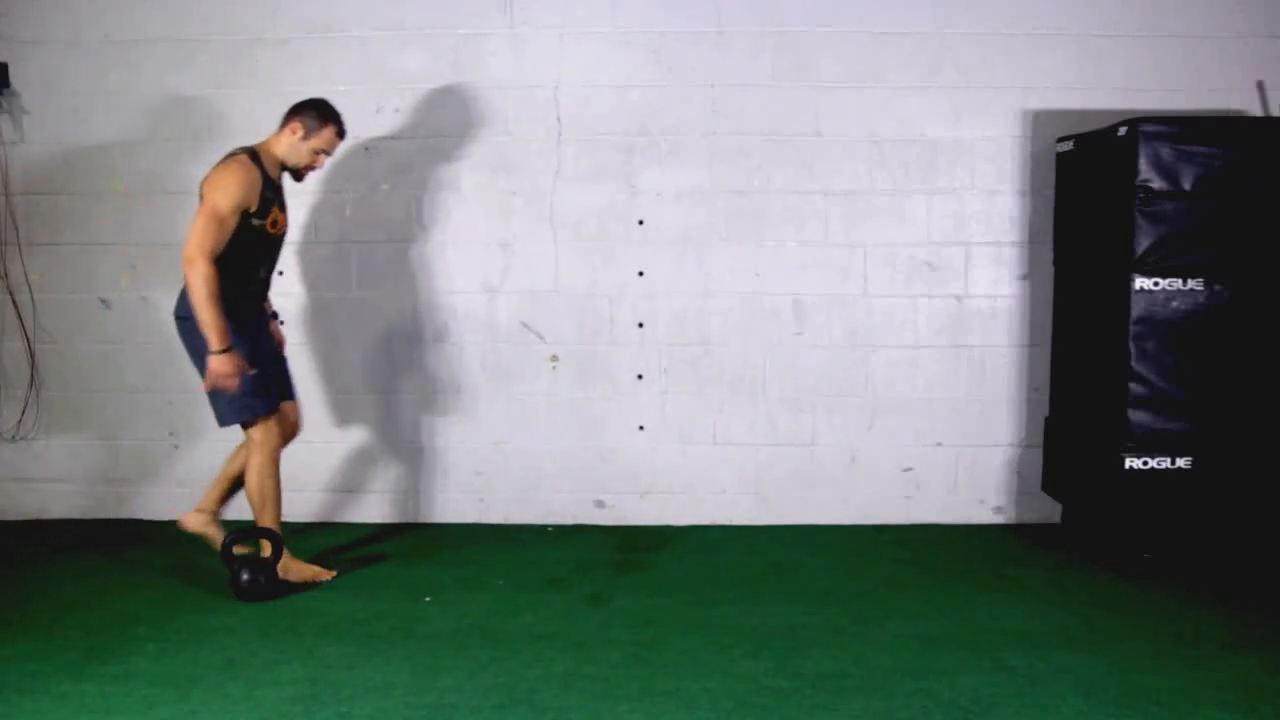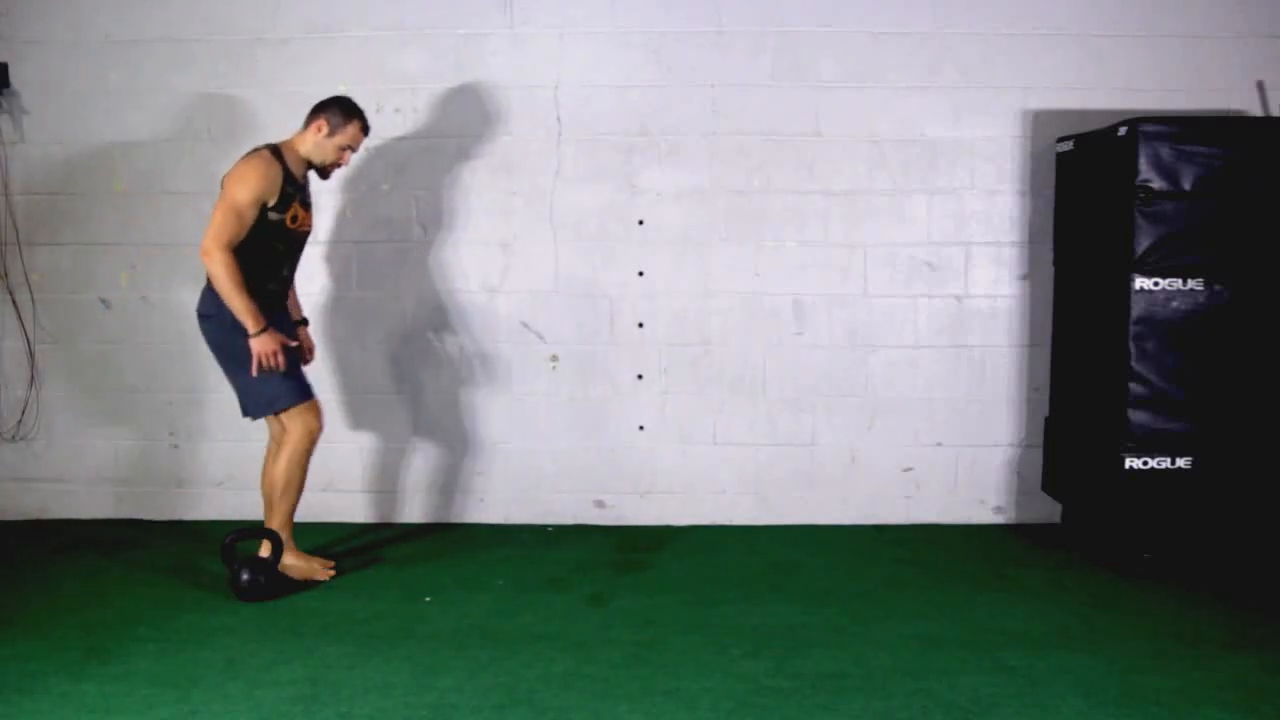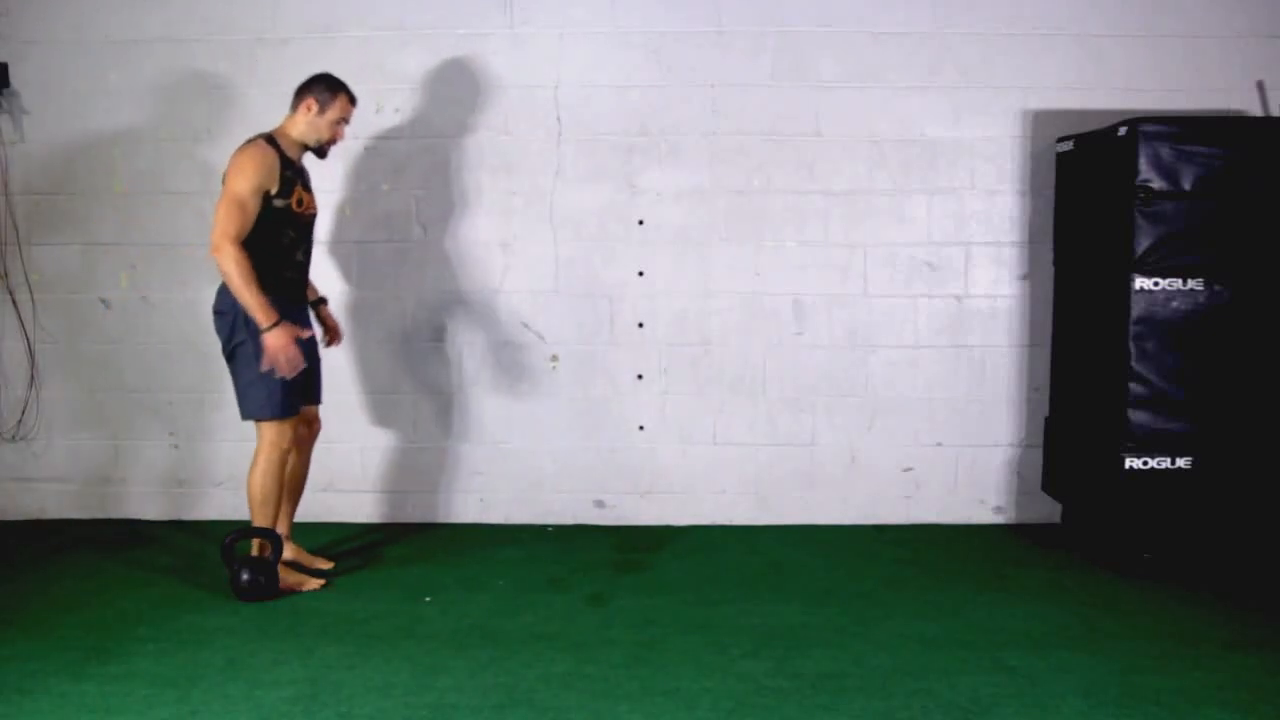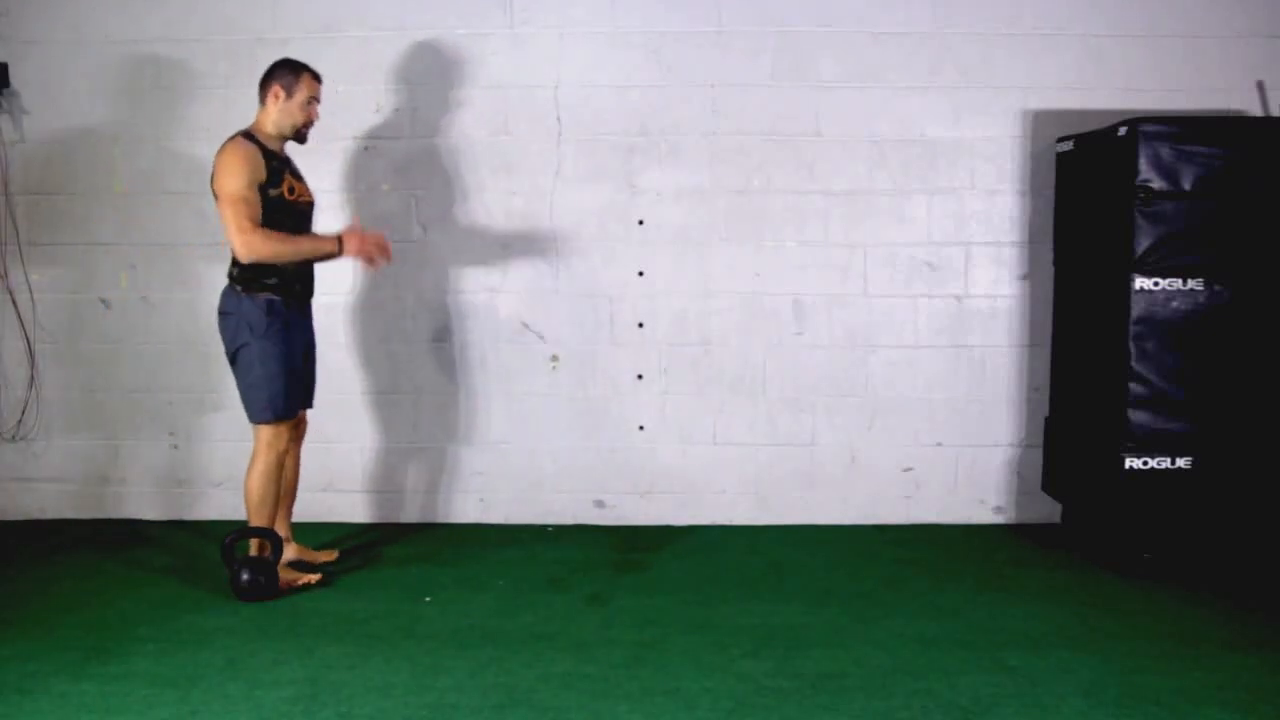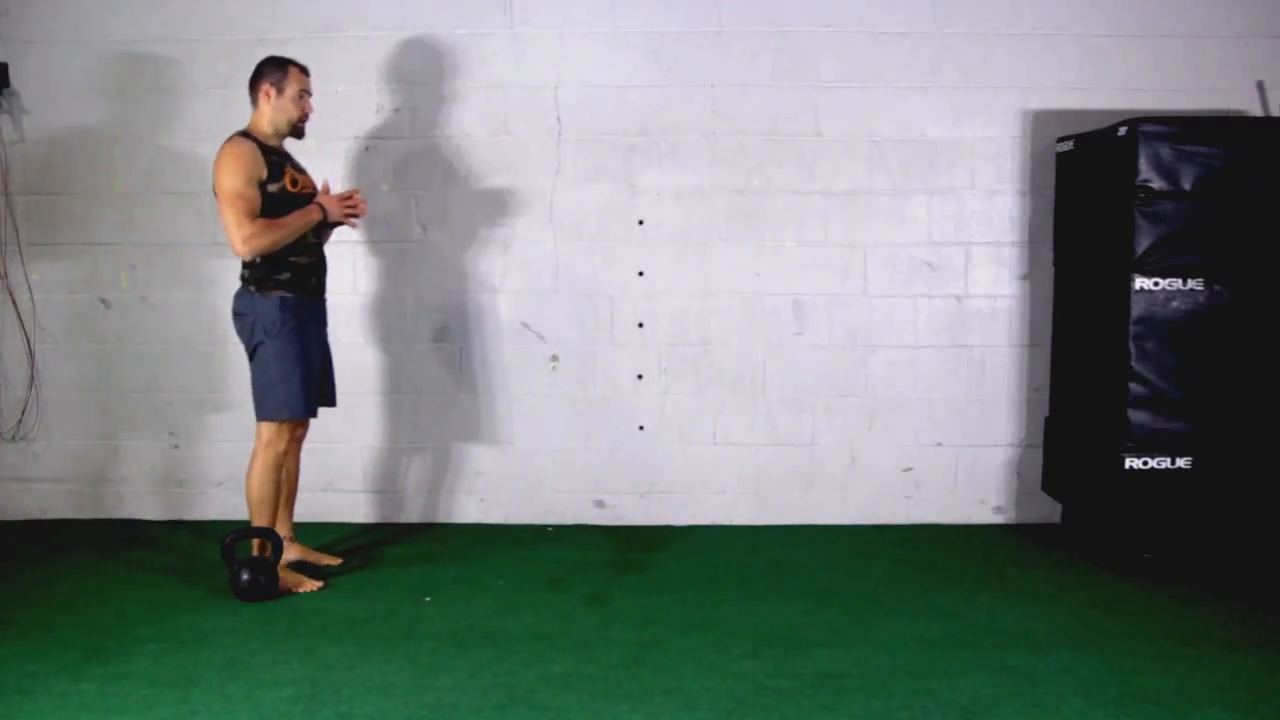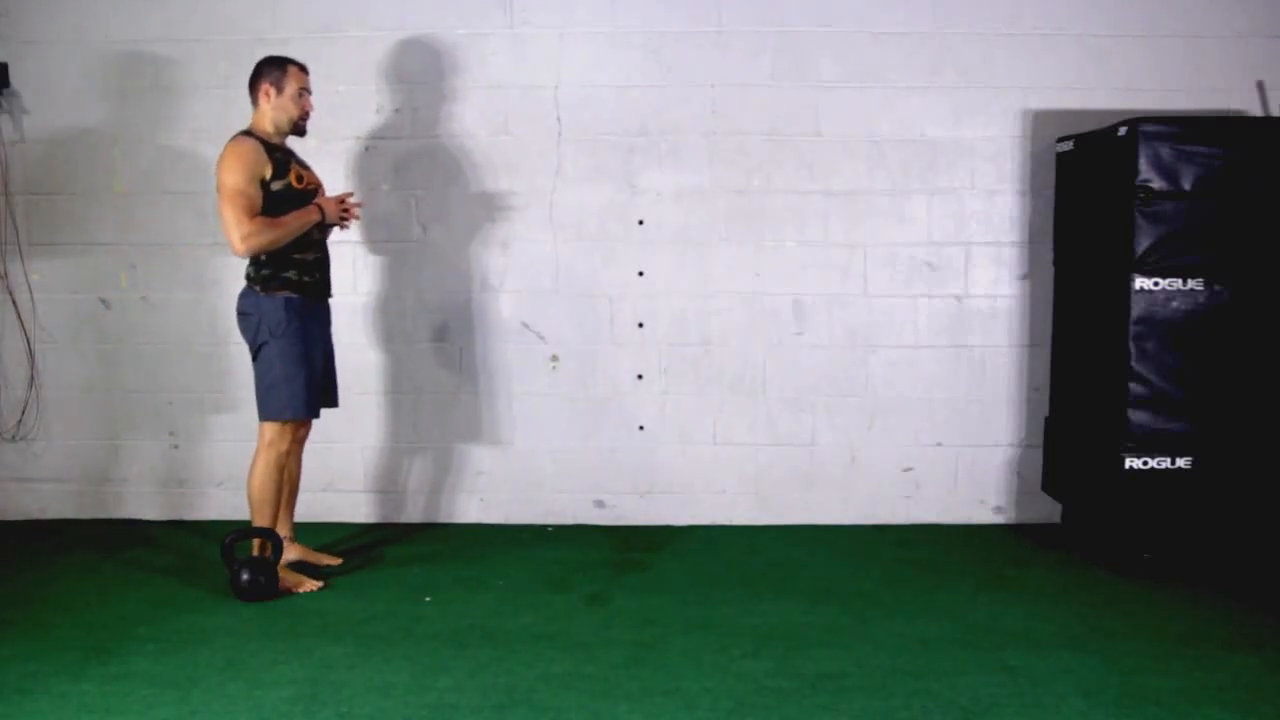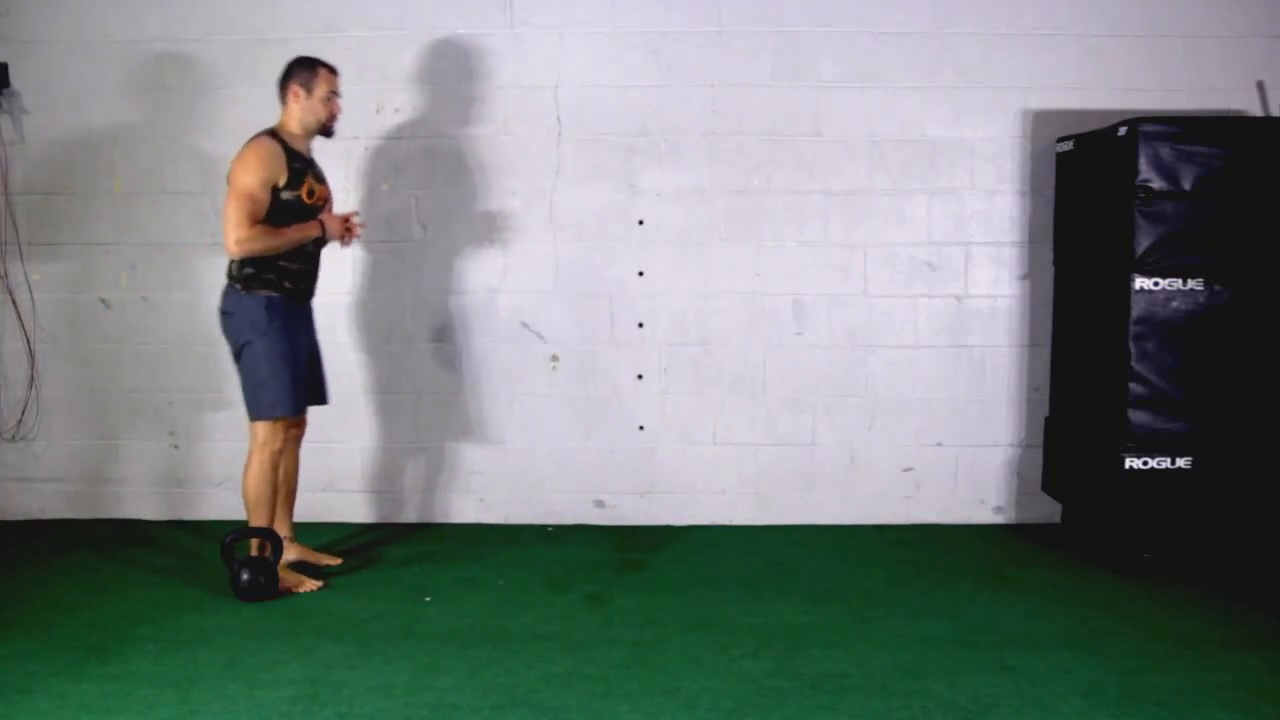
dt=0.3s
person 1, frame 1
left shoulder: (272, 180)
right shoulder: (239, 174)
right elbow: (197, 259)
left wrist: (267, 316)
right wrist: (218, 346)
left hip: (244, 316)
right hip: (216, 320)
left knee: (285, 423)
right knee: (264, 432)
left ankle: (206, 511)
right ankle: (276, 556)
person 1, frame 2
left shoulder: (300, 181)
right shoulder: (261, 169)
right elbow: (214, 249)
left wrist: (298, 323)
right wrist: (257, 329)
left hip: (268, 315)
right hip: (236, 316)
left knee: (286, 431)
right knee: (304, 421)
left ankle: (280, 545)
right ankle: (278, 545)
person 1, frame 3
left shoulder: (297, 167)
right shoulder: (258, 159)
right elbow: (225, 246)
left wrist: (318, 305)
right wrist: (271, 325)
left hip: (287, 312)
right hip: (254, 316)
left knee: (305, 426)
right knee: (277, 435)
left ankle: (283, 542)
right ankle: (258, 560)
person 1, frame 4
left shoulder: (281, 160)
right shoulder: (240, 154)
right elbow: (248, 243)
left wrist: (345, 244)
right wrist: (338, 244)
left hip: (290, 309)
right hip: (257, 311)
left knee: (293, 431)
right knee: (272, 437)
left ankle: (284, 542)
right ankle: (259, 561)
person 1, frame 5
left shoulder: (283, 158)
right shoulder: (240, 154)
right elbow: (247, 241)
left wrist: (332, 216)
right wrist: (319, 210)
left hip: (304, 305)
right hip: (272, 307)
left knee: (294, 432)
right knee: (275, 437)
left ankle: (285, 543)
right ankle: (259, 561)
person 1, frame 6
left shoulder: (286, 156)
right shoulder: (244, 153)
right elbow: (244, 238)
left wrist: (330, 215)
right wrist: (317, 212)
left hip: (309, 304)
right hip: (277, 307)
left knee: (297, 431)
right knee: (278, 436)
left ankle: (285, 543)
right ankle: (261, 562)
person 1, frame 7
left shoulder: (304, 159)
right shoulder: (262, 154)
right elbow: (239, 240)
left wrist: (333, 229)
right wrist: (318, 227)
left hip: (292, 306)
right hip: (259, 307)
left knee: (292, 429)
right knee: (271, 435)
left ankle: (285, 543)
right ankle: (259, 561)
